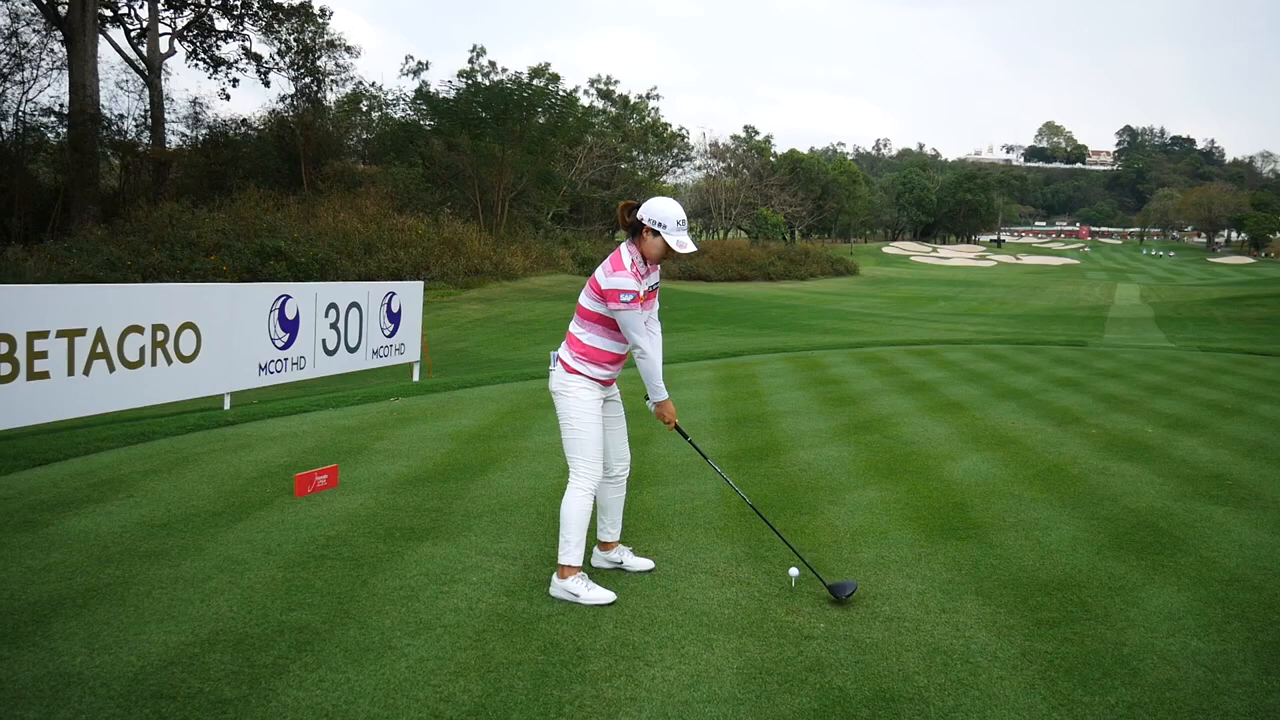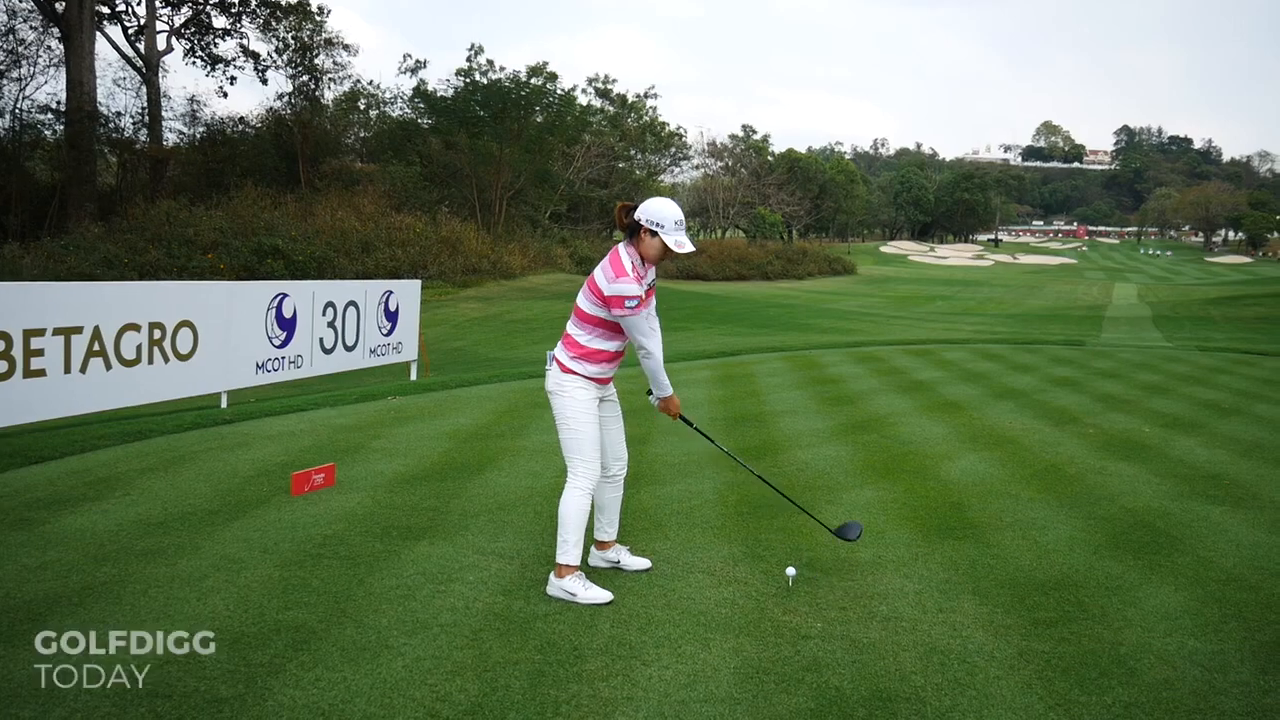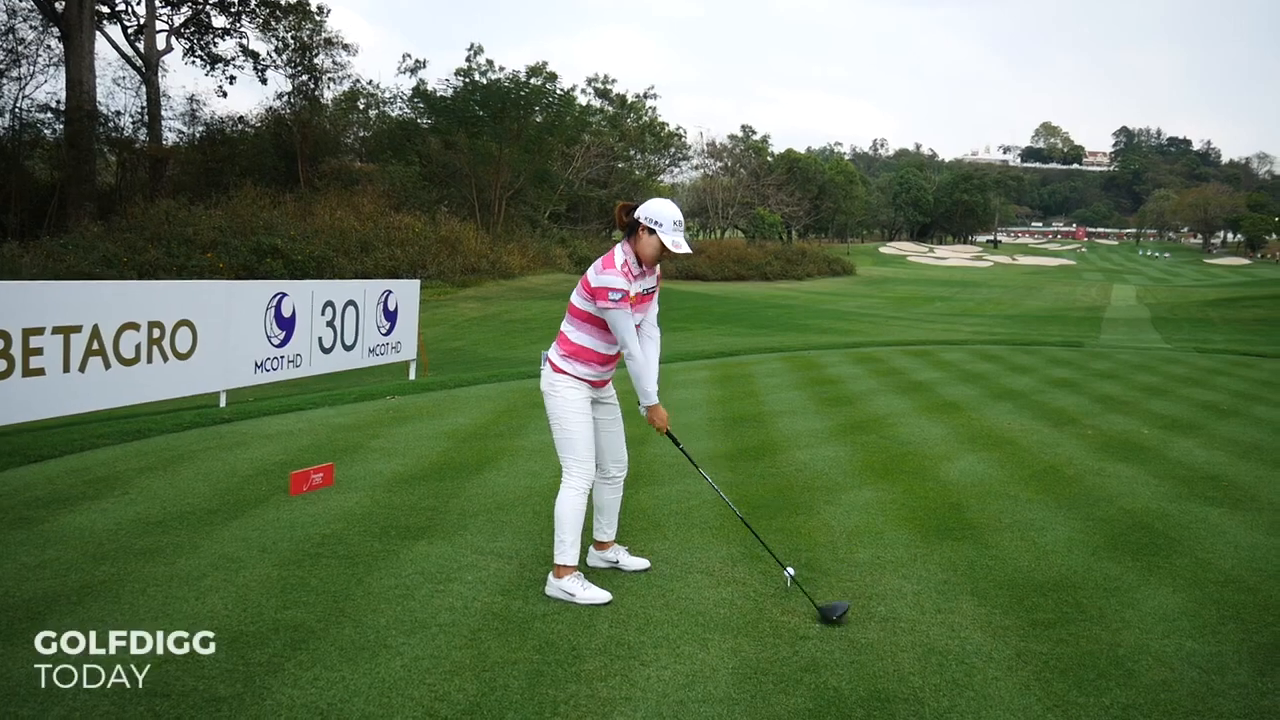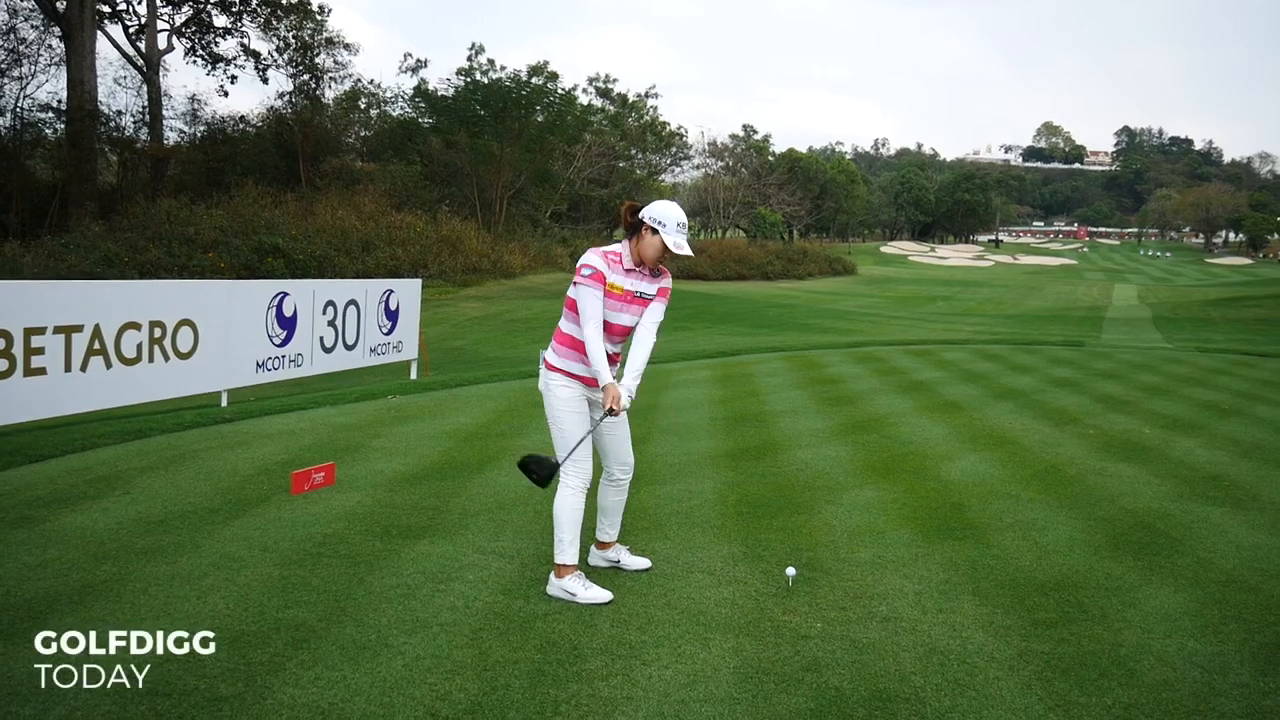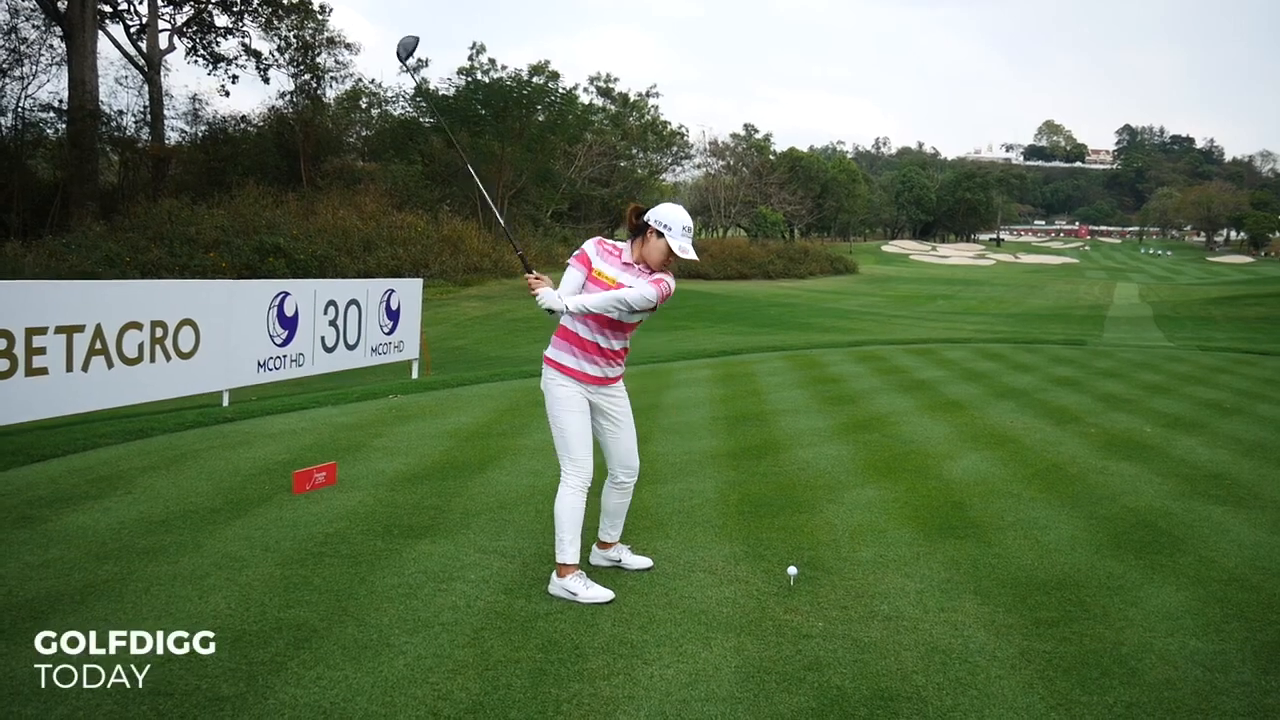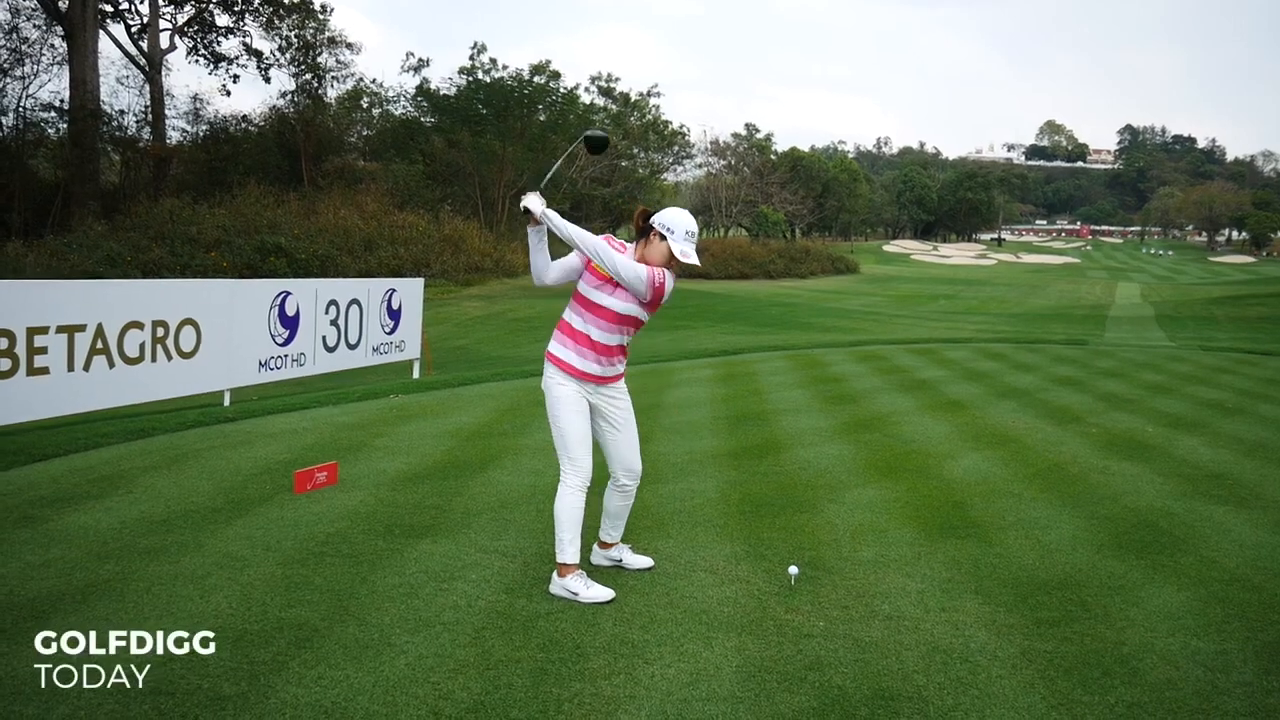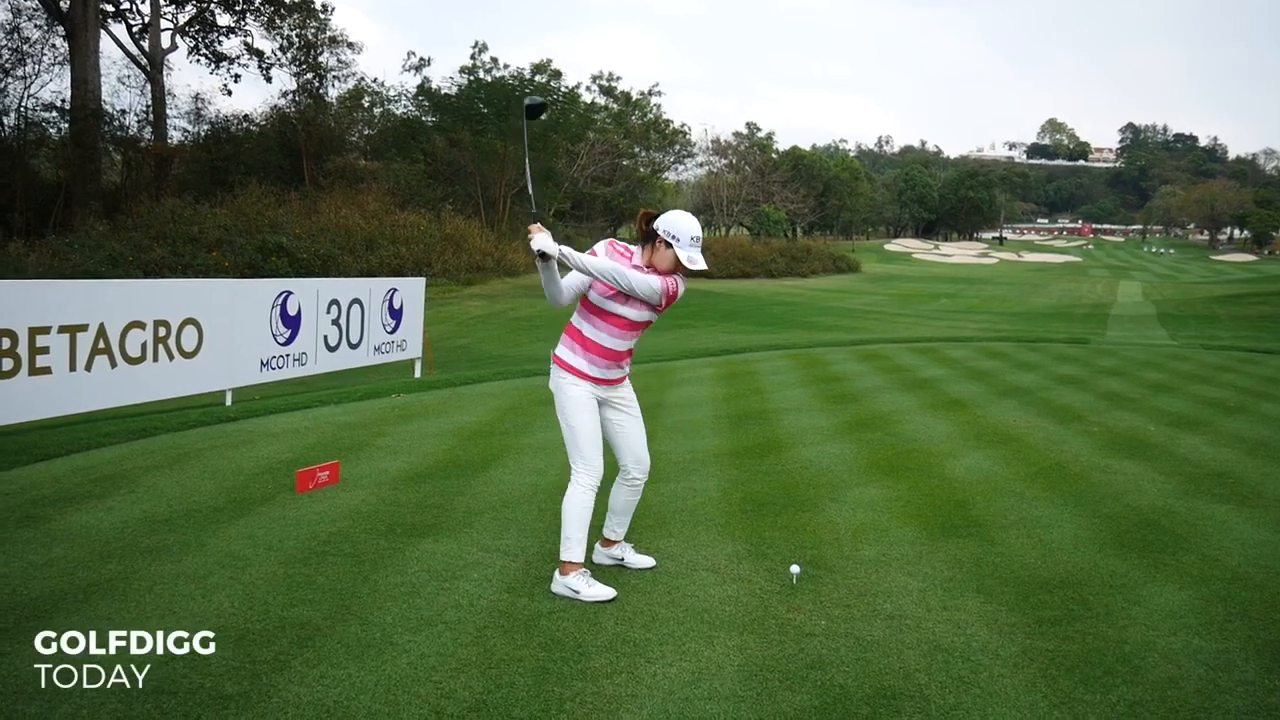
dt=0.2s
person 1, frame 1
left shoulder: (648, 266)
right shoulder: (620, 276)
left elbow: (653, 329)
right elbow: (640, 344)
left wrist: (656, 391)
right wrist: (661, 398)
left hip: (603, 381)
right hip: (577, 380)
left knee: (617, 466)
right knee: (586, 475)
left ankle: (608, 548)
right ankle: (567, 575)
person 1, frame 2
left shoulder: (643, 264)
right shoulder: (620, 280)
left elbow: (651, 325)
right elbow: (644, 344)
left wrist: (659, 386)
right wrist: (665, 393)
left hip: (600, 380)
right hip: (573, 380)
left knee: (615, 465)
right knee: (585, 475)
left ankle: (604, 547)
right ankle: (564, 574)
person 1, frame 3
left shoulder: (650, 272)
right shoulder: (609, 274)
left elbow: (649, 334)
right elbow: (629, 345)
left wrist: (651, 393)
right wrist: (652, 403)
left hip: (601, 382)
right hip: (567, 379)
left knee: (614, 466)
right knee: (580, 475)
left ankle: (603, 547)
right ankle: (563, 574)
person 1, frame 4
left shoulder: (661, 283)
right shoulder: (597, 261)
left elbow: (645, 335)
right elbow: (589, 326)
left wrist: (627, 386)
right wrist: (606, 379)
left hip: (604, 382)
right hip: (565, 378)
left knee: (621, 467)
right knee: (577, 474)
left ankle: (606, 547)
right ankle: (564, 574)
person 1, frame 5
left shoulder: (662, 283)
right shoulder: (596, 250)
left elbow: (619, 300)
right elbow: (560, 296)
left wrist: (563, 301)
right wrist: (548, 293)
left hip: (609, 384)
right hip: (565, 377)
left knee: (626, 471)
right knee: (578, 474)
left ankle: (607, 546)
right ankle: (565, 574)
person 1, frame 6
left shoulder: (661, 282)
right shoulder: (604, 246)
left elbow: (604, 259)
right elbow: (544, 277)
left wrist: (547, 214)
right wrist: (536, 227)
left hip: (609, 385)
right hip: (565, 376)
left knee: (628, 472)
right knee: (577, 475)
left ankle: (608, 546)
right ankle: (566, 573)
person 1, frame 7
left shoulder: (671, 285)
right shoulder: (610, 254)
left elbow: (621, 278)
right elbow: (558, 296)
left wrist: (559, 250)
right wrist: (546, 257)
left hip: (613, 381)
right hip: (577, 376)
left knee: (637, 467)
right knee: (587, 473)
left ankle: (610, 544)
right ankle: (569, 572)
